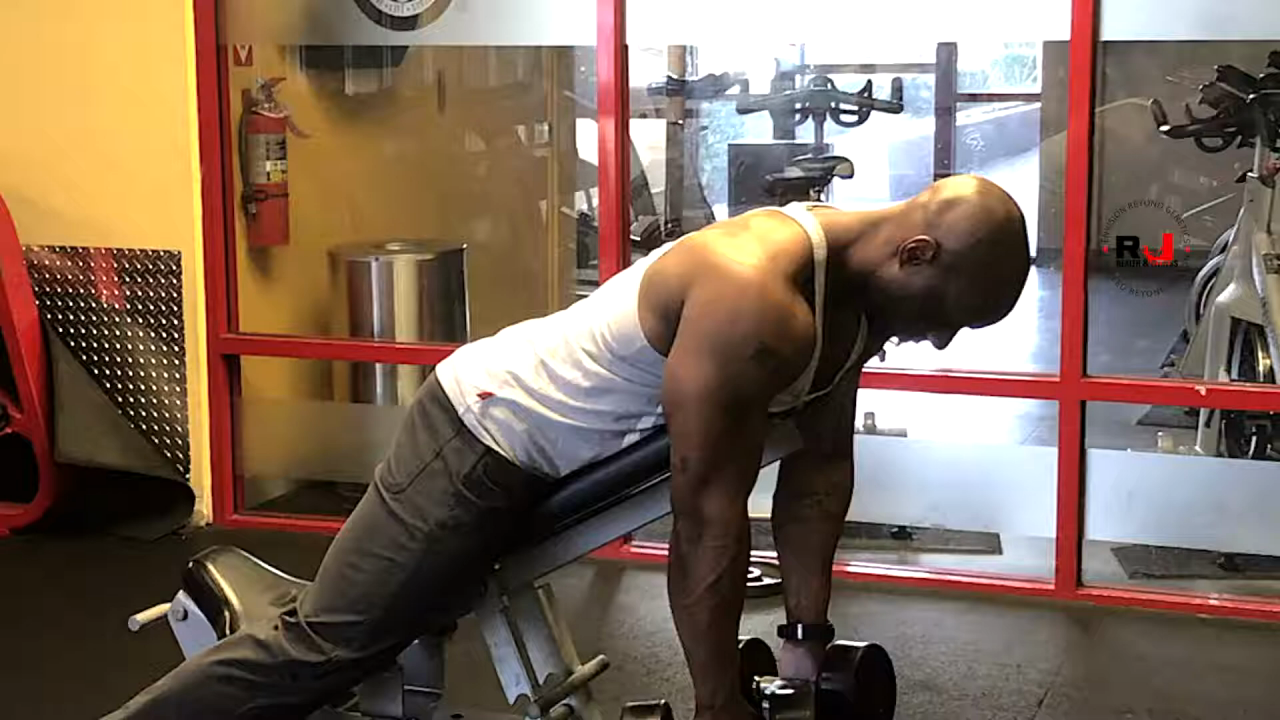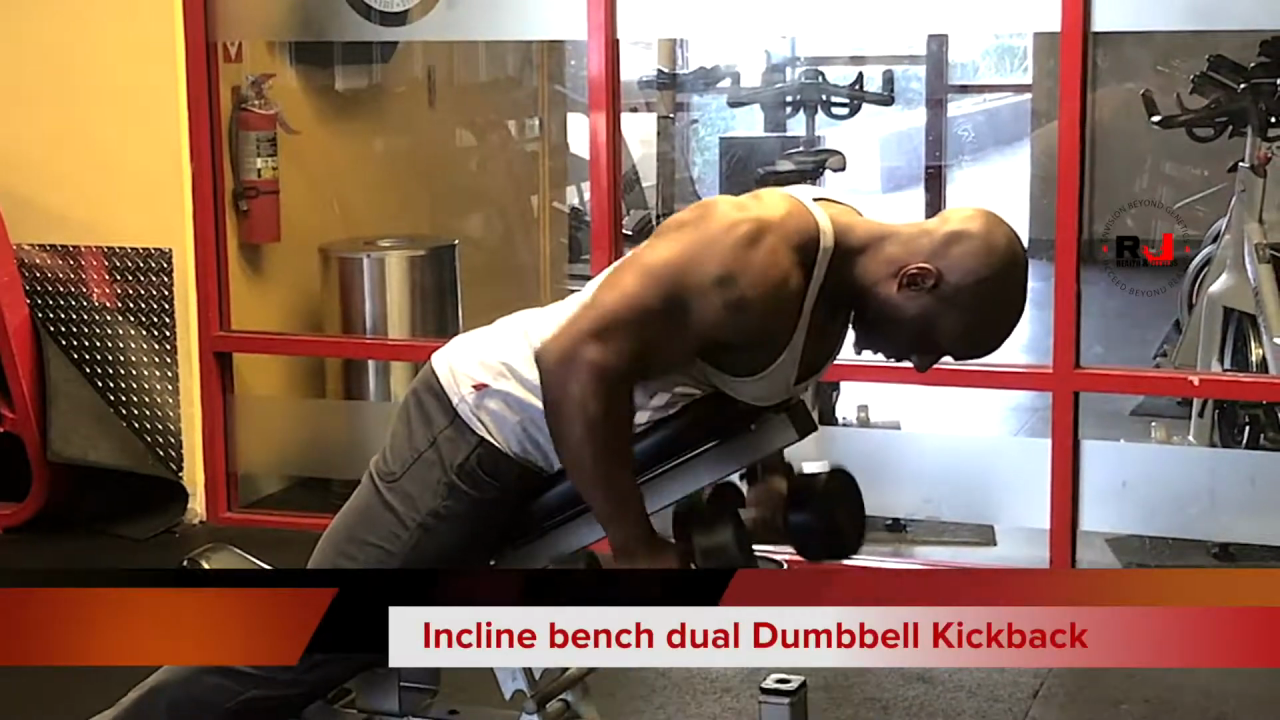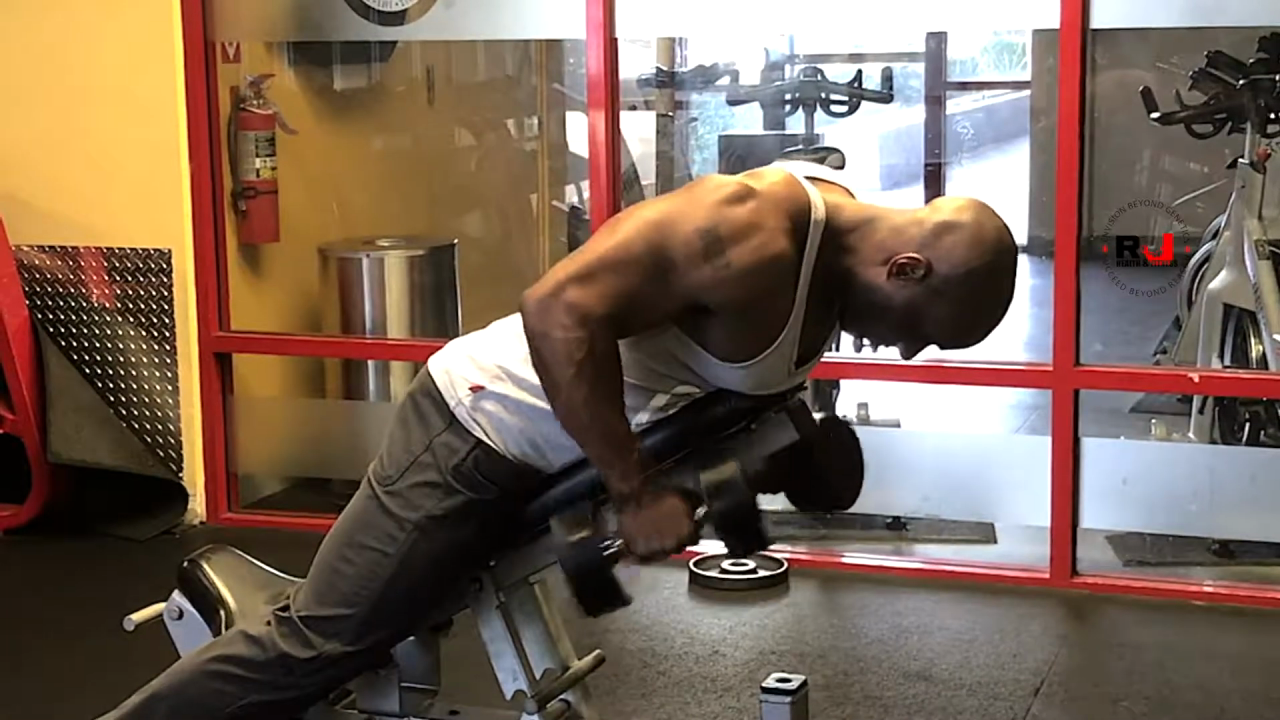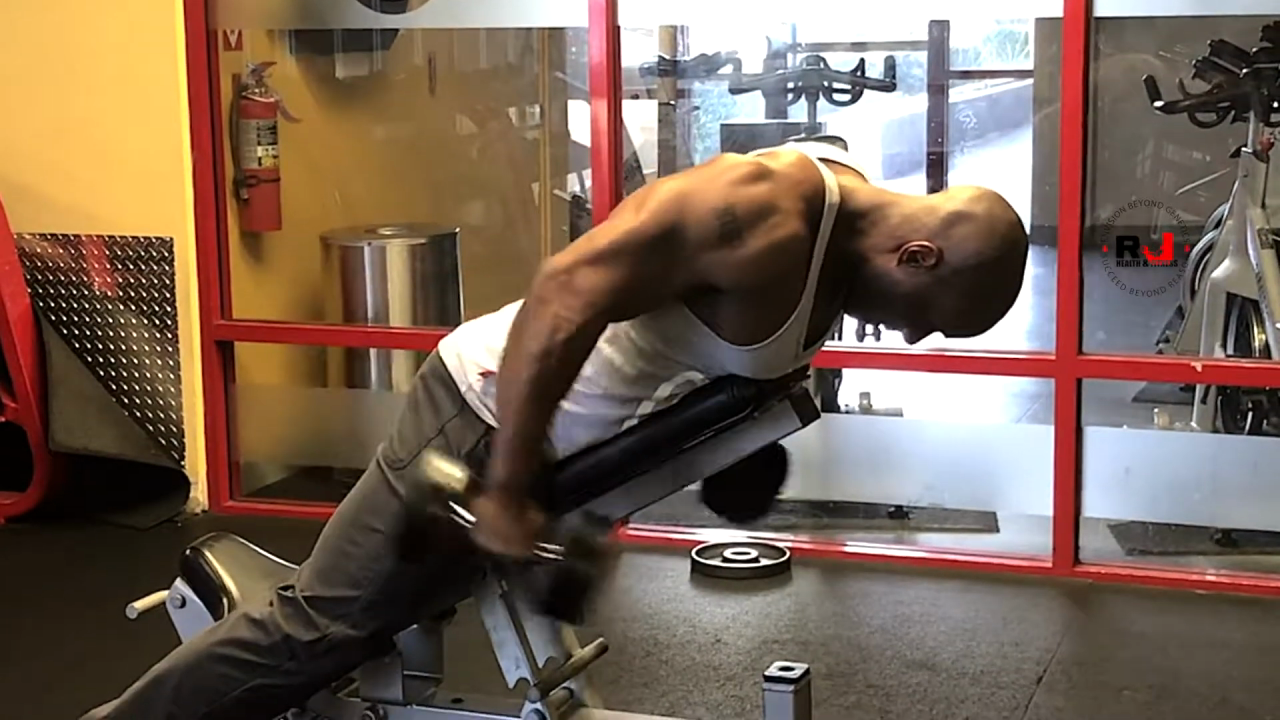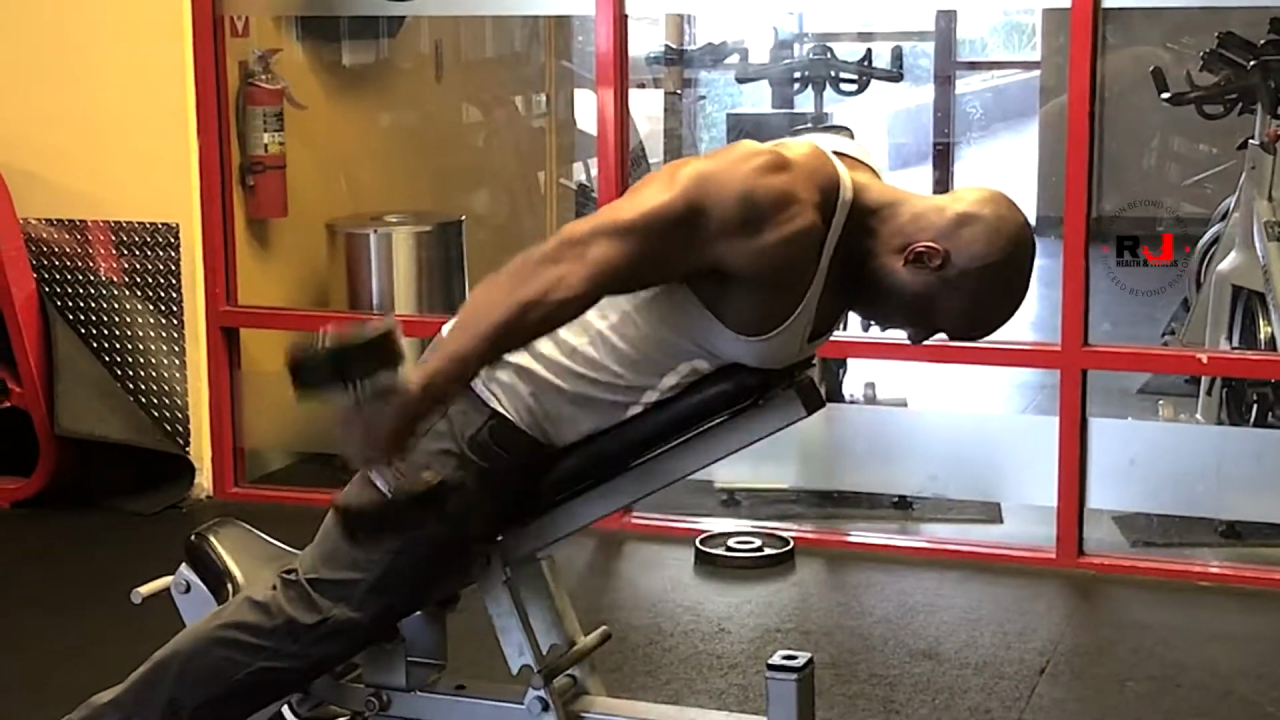
dt=1s
person 1, frame 1
left shoulder: (855, 284)
right shoulder: (757, 299)
left elbow: (818, 465)
right elbow: (707, 516)
left wrist: (807, 637)
left hip: (547, 443)
right hip: (490, 429)
right knee: (322, 644)
person 1, frame 2
left shoulder: (843, 261)
right shoulder: (763, 259)
right elbow: (578, 361)
right wrist: (632, 546)
left hip: (533, 446)
right hip: (488, 421)
person 1, frame 3
left shoulder: (840, 234)
right shoulder: (754, 234)
right elbow: (562, 307)
right wrist: (636, 494)
left hip: (541, 449)
right hip: (487, 424)
left knee: (367, 623)
right knee: (317, 641)
person 1, frame 4
left shoulder: (849, 221)
right shoulder: (768, 214)
right elbow: (568, 289)
right wrist: (508, 491)
left hip: (553, 424)
right hip: (497, 410)
left knee: (364, 614)
right knee: (320, 626)
person 1, frame 5
left shoulder: (858, 211)
right shoulder: (783, 200)
right elbow: (576, 260)
right wrist: (415, 396)
left hip: (556, 418)
right hip: (497, 401)
left knee: (372, 586)
right knee: (323, 606)
